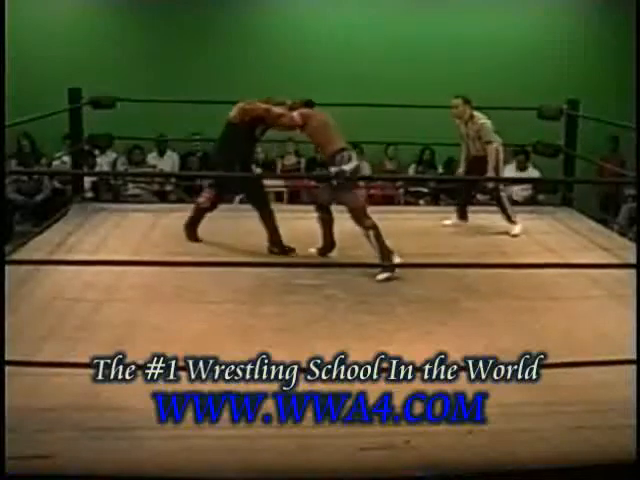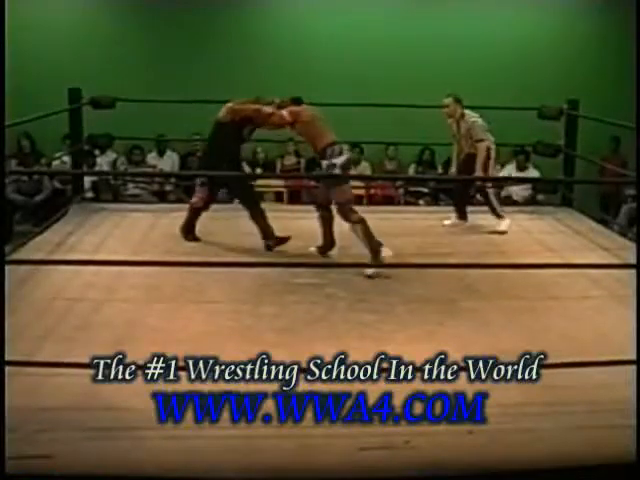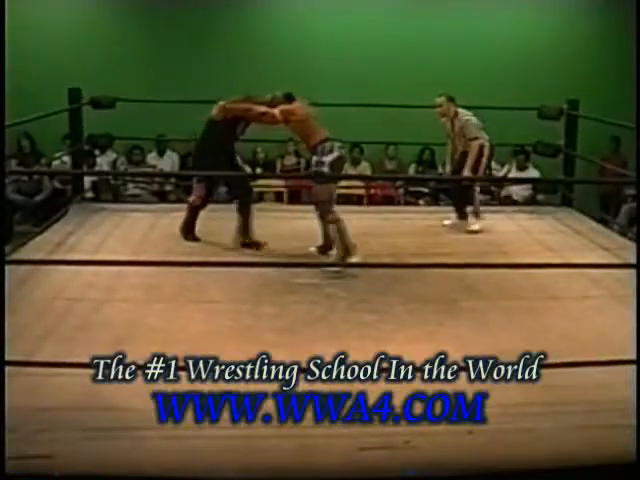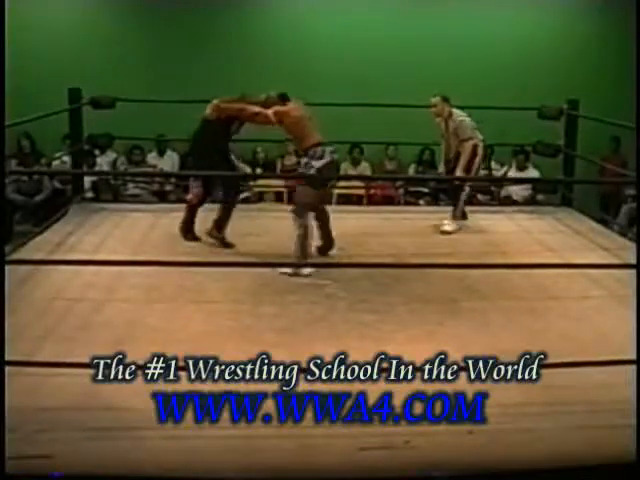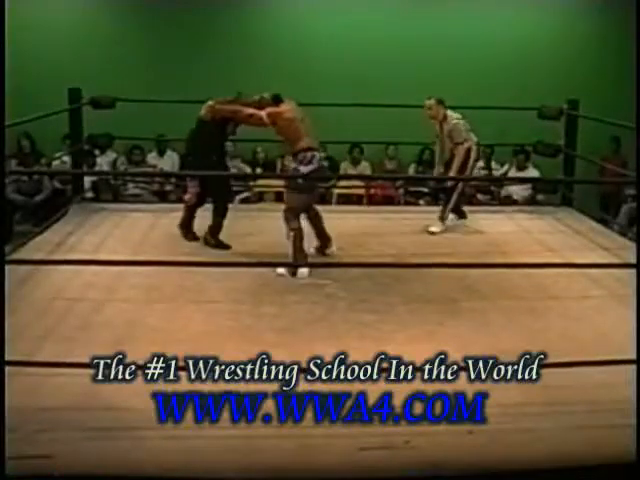
dt=0.1s
person 1, frame 1
left shoulder: (305, 114)
right shoulder: (317, 115)
left hip: (342, 164)
right hip: (340, 163)
left knee: (360, 215)
right knee: (321, 202)
left ankle: (389, 259)
right ankle: (327, 246)
person 1, frame 2
left shoulder: (295, 112)
right shoulder: (306, 110)
left elbow: (274, 119)
left hip: (334, 158)
right hip: (335, 157)
left knee: (346, 210)
right knee: (321, 201)
left ankle: (377, 250)
right ankle: (327, 245)
person 1, frame 3
left shoulder: (288, 110)
right shoulder: (298, 105)
left hip: (324, 154)
right hip: (327, 152)
left knee: (324, 206)
right knee: (319, 202)
left ankle: (346, 252)
right ankle: (328, 244)
person 1, frame 4
left shoulder: (283, 111)
right shoulder: (294, 104)
left elbow: (257, 115)
left hip: (316, 158)
right hip: (324, 156)
left knee: (300, 210)
right knee: (317, 205)
left ankle: (302, 262)
right ankle: (327, 244)
person 1, frame 5
left shoulder: (275, 113)
right shoulder: (288, 105)
left elbow: (250, 116)
left hip: (304, 161)
right hip: (313, 159)
left knee: (291, 213)
right knee: (307, 207)
left ankle: (299, 264)
right ankle: (325, 243)
person 2, frame 1
left shoulder: (267, 118)
right shoulder: (243, 110)
left elbow: (288, 123)
right elbow: (269, 111)
right wrist: (285, 113)
left hip: (242, 163)
right hip: (224, 162)
left knee: (261, 201)
right knee: (210, 199)
left ankle: (275, 243)
right ankle: (191, 226)
person 2, frame 2
left shoulder: (253, 116)
right shoulder: (231, 110)
right elbow: (257, 110)
left hip: (231, 161)
right hip: (212, 161)
left knee: (250, 198)
right knee: (203, 199)
left ankle: (269, 238)
right ankle: (187, 228)
person 2, frame 3
left shoulder: (245, 114)
right shoulder: (224, 109)
left elbow: (267, 117)
right elbow: (250, 109)
right wrist: (269, 112)
left hip: (226, 156)
right hip: (206, 156)
left knee: (244, 191)
right knee: (200, 196)
left ankle: (244, 235)
right ankle: (187, 229)
person 2, frame 4
left shoulder: (241, 112)
right shoulder: (217, 108)
left elbow: (259, 116)
right elbow: (242, 109)
left hip: (220, 154)
right hip: (201, 155)
left knee: (233, 188)
right knee: (199, 194)
left ankle: (217, 230)
right ankle: (186, 227)
person 2, frame 5
left shoulder: (234, 115)
right shoulder: (212, 108)
right elbow: (237, 111)
left hip: (215, 155)
right hip: (197, 155)
left knee: (223, 193)
right knee: (197, 195)
left ankle: (212, 235)
right ankle: (186, 226)
person 3, frame 1
left shoulder: (481, 122)
right shoulder: (459, 122)
left elbow: (491, 147)
left wrist: (490, 171)
right wrist: (463, 165)
left hip: (492, 154)
right hip: (476, 156)
left knee: (495, 189)
right knee: (463, 185)
left ankle: (514, 223)
right ankle: (460, 217)
person 3, frame 2
left shoulder: (473, 121)
right shoulder: (452, 121)
left elbow: (482, 146)
right elbow: (457, 143)
left wrist: (479, 170)
right wrist: (454, 165)
left hip: (486, 152)
right hip: (470, 154)
left knee: (482, 186)
right knee: (458, 185)
left ankle: (502, 218)
right ankle: (460, 217)
person 3, frame 3
left shoulder: (466, 119)
right shoulder: (446, 120)
left elbow: (474, 144)
right elbow: (451, 142)
left wrist: (468, 169)
right wrist: (450, 164)
left hip: (480, 149)
right hip: (465, 151)
left knee: (469, 184)
right knee: (456, 186)
left ankle: (476, 219)
right ankle: (461, 217)
person 3, frame 4
left shoulder: (460, 120)
right shoulder: (441, 120)
left elbow: (468, 145)
right elbow: (445, 142)
left wrist: (461, 168)
right wrist: (444, 164)
left hip: (474, 149)
right hip: (459, 151)
left knee: (462, 184)
right knee: (453, 184)
left ankle: (454, 221)
right ankle: (460, 216)
person 3, frame 5
left shoulder: (455, 122)
right shoulder: (436, 122)
left elbow: (462, 148)
right elbow: (440, 142)
left wrist: (453, 171)
right wrist: (438, 165)
left hip: (467, 151)
right hip: (453, 152)
left knee: (454, 186)
right knee: (447, 185)
left ankle: (442, 222)
right ankle: (458, 215)
